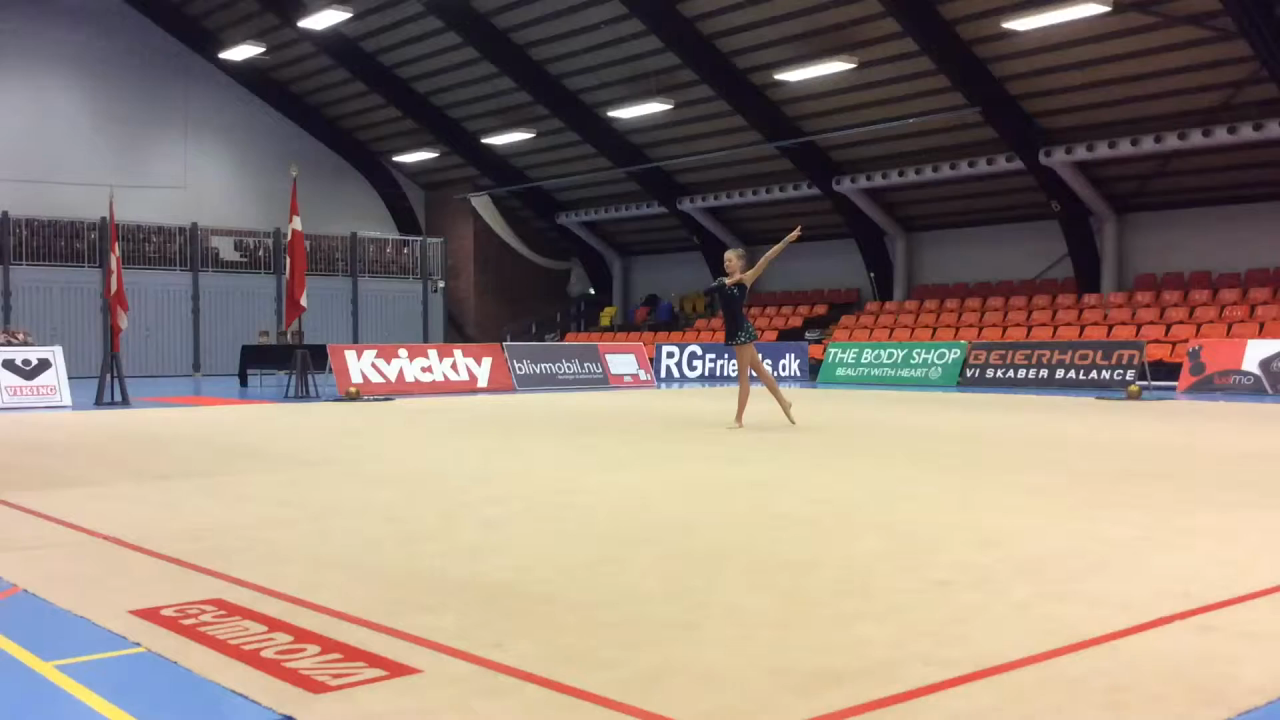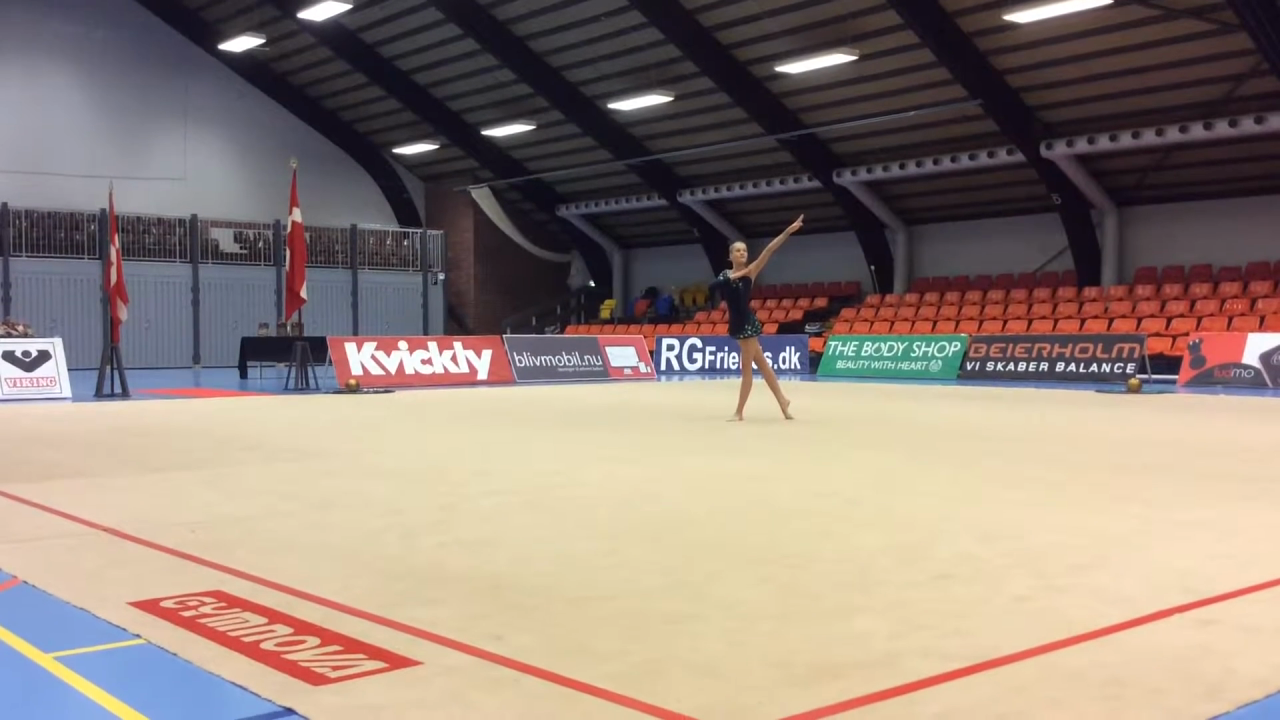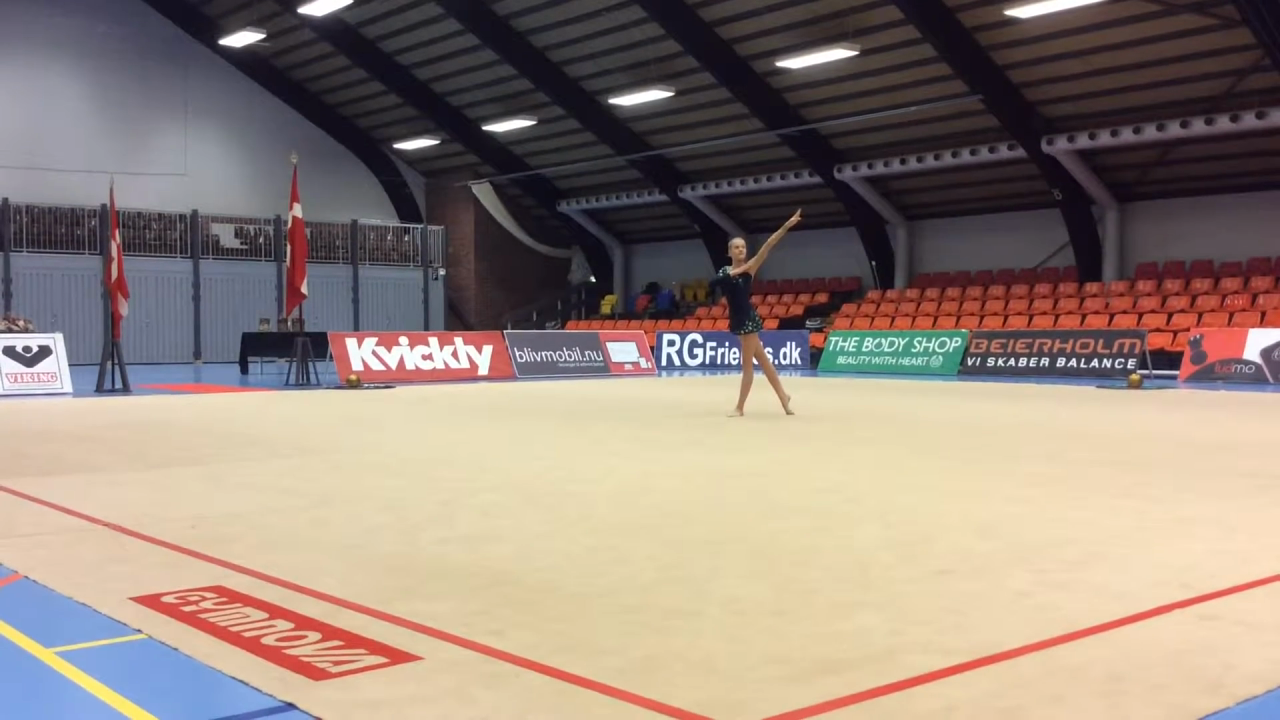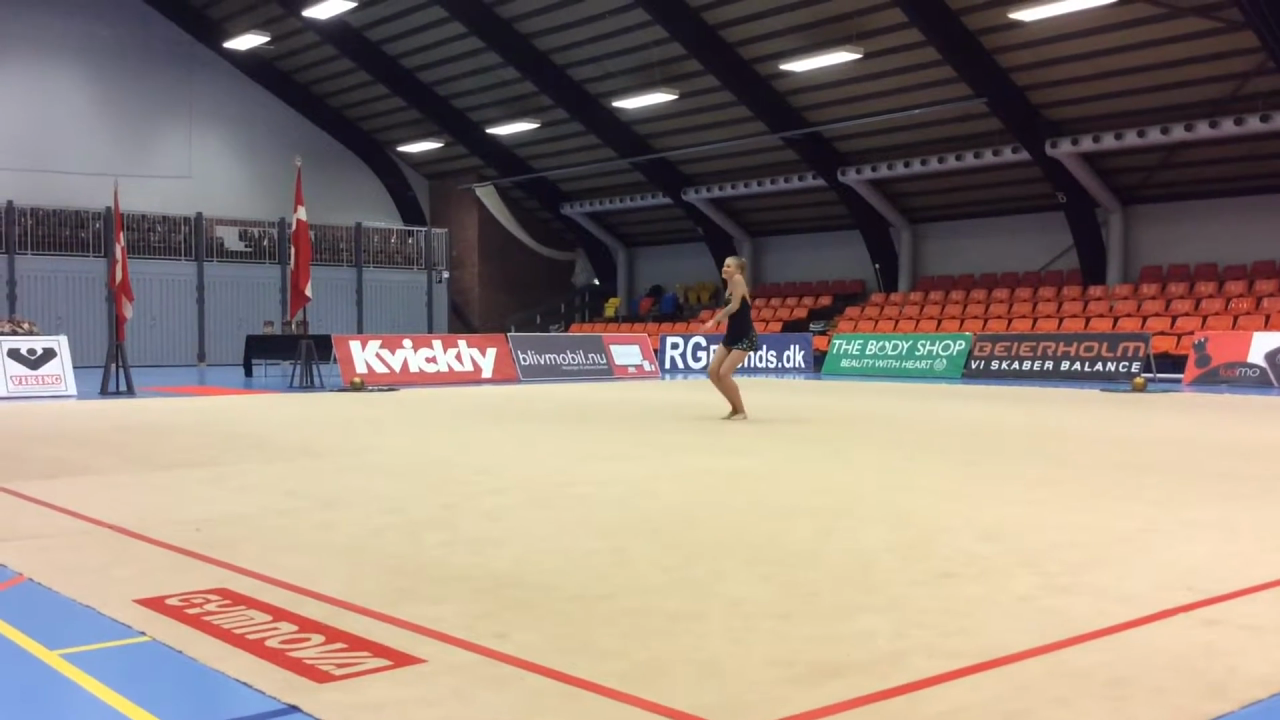
dt=1s
person 1, frame 1
left shoulder: (746, 279)
right shoulder: (722, 281)
left elbow: (767, 258)
right elbow: (708, 290)
left wrist: (787, 240)
right wrist: (728, 283)
left hip: (742, 329)
right hip: (732, 331)
left knee: (743, 375)
right knee: (759, 369)
left ankle: (738, 419)
right ankle: (783, 402)
person 1, frame 2
left shoulder: (750, 271)
right shoulder: (726, 274)
left elbow: (769, 249)
right elbow: (713, 286)
left wrist: (788, 231)
right wrist: (732, 277)
left hip: (748, 323)
right hip: (736, 324)
left knee: (747, 368)
right knee: (762, 364)
left ankle: (739, 412)
right ankle: (782, 400)
person 1, frame 3
left shoulder: (750, 267)
right shoulder: (725, 271)
left elbow: (769, 244)
right elbow: (713, 283)
left wrist: (786, 226)
right wrist: (732, 274)
left hip: (748, 319)
right hip: (737, 320)
left knee: (747, 363)
right knee: (762, 359)
left ankle: (740, 407)
right ankle: (783, 396)
person 1, frame 4
left shoulder: (739, 280)
right shoulder: (729, 289)
left elbow: (735, 305)
left wrist: (713, 321)
left hip: (745, 338)
right hip: (730, 337)
left knee: (724, 373)
right knee: (713, 371)
left ankle: (740, 411)
right ankle: (735, 408)
